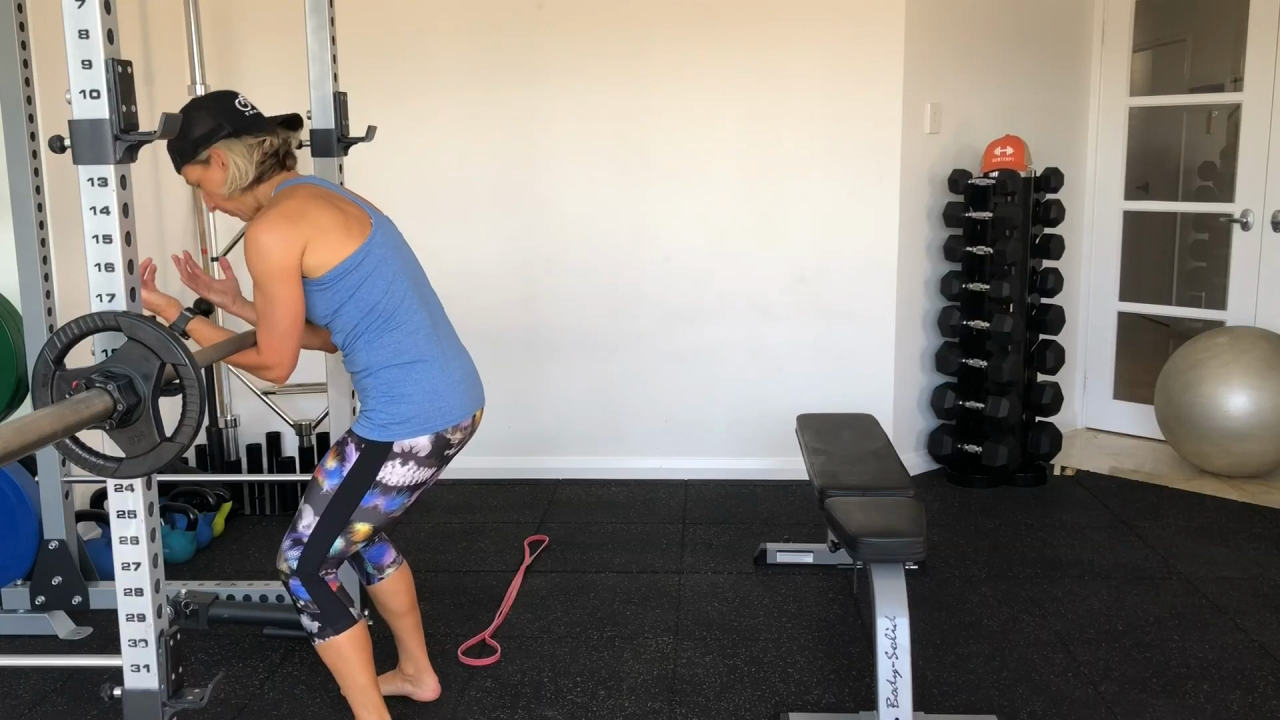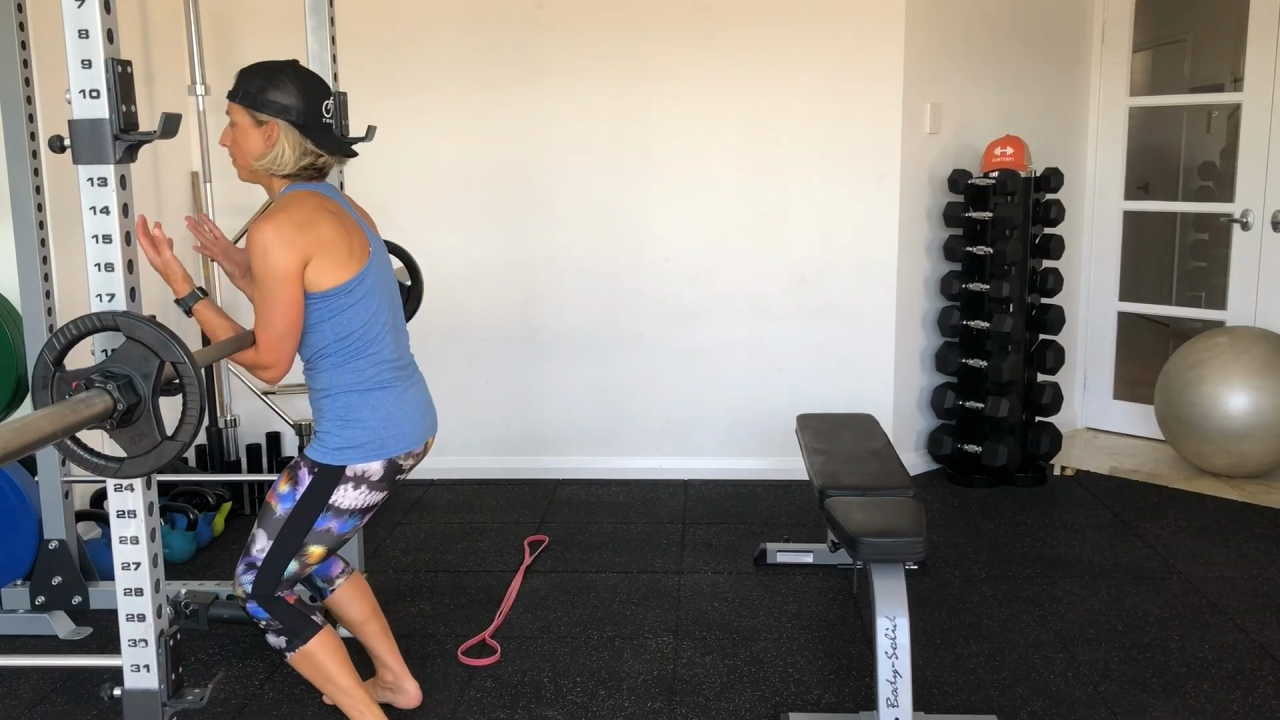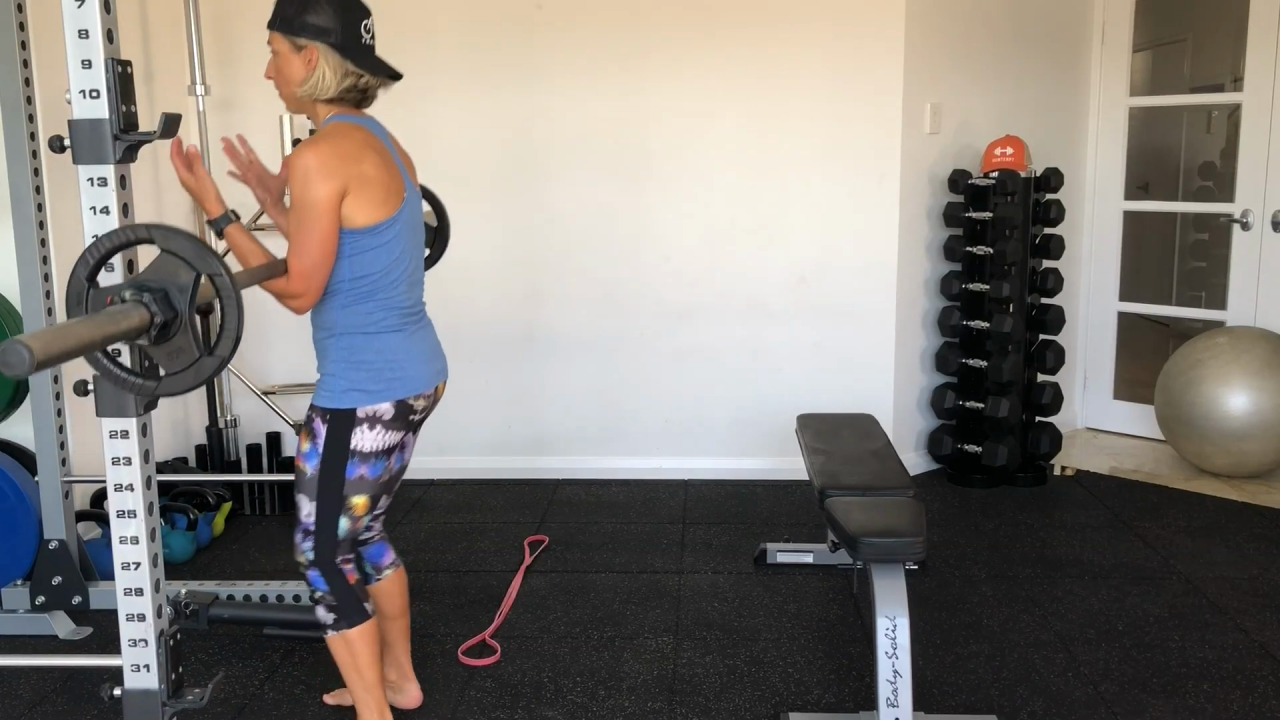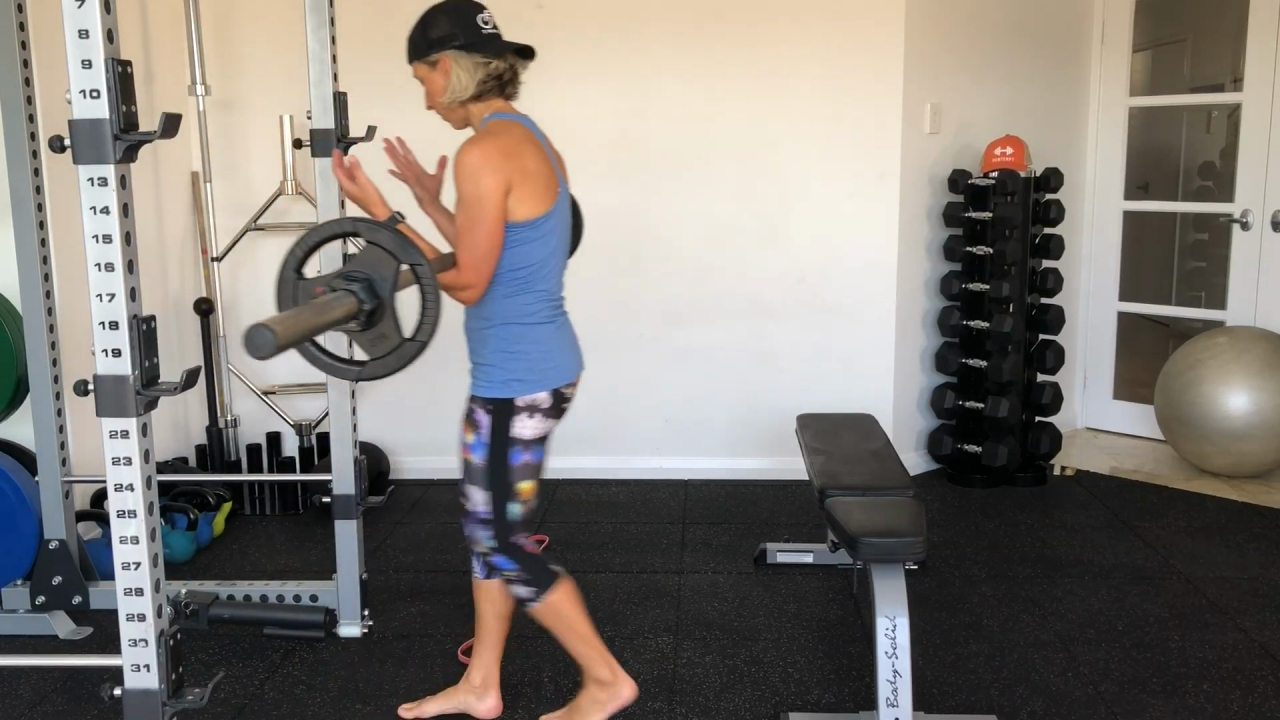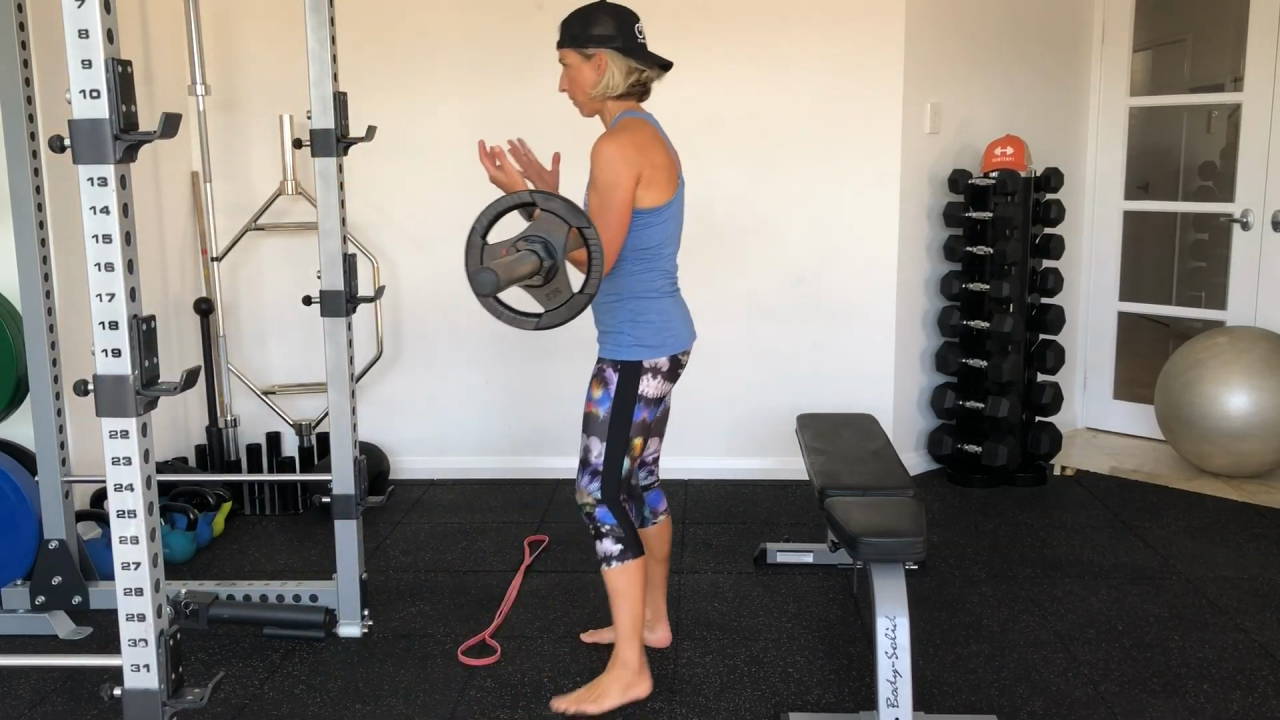
dt=1s
person 1, frame 1
left shoulder: (274, 226)
right shoulder: (324, 199)
left elbow: (275, 363)
left wrist: (173, 315)
right wrist: (237, 303)
left hip: (409, 420)
right hip: (452, 399)
left knee: (304, 564)
right knee: (354, 530)
person 1, frame 2
left shoulder: (279, 228)
right shoulder: (336, 207)
left elbow: (269, 362)
left wrist: (182, 287)
right wrist: (238, 271)
left hip: (361, 442)
right hip: (404, 422)
left knee: (261, 585)
right knee: (303, 550)
person 1, frame 3
left shoulder: (320, 156)
right shoulder: (379, 143)
left elbow: (300, 291)
left wrist: (216, 212)
right wrist: (273, 202)
left hip: (363, 391)
right hip: (413, 374)
left knee: (324, 555)
right knee: (360, 534)
person 1, frame 4
left shoulder: (485, 152)
right shoulder: (527, 139)
left elbow: (468, 283)
left wrist: (380, 214)
right wrist: (429, 201)
left hip: (517, 379)
right hip: (532, 366)
left knee: (501, 540)
right knee: (492, 525)
person 1, frame 5
left shoulder: (619, 144)
right shoulder: (640, 135)
left elbow: (596, 259)
left wrist: (522, 197)
right wrist: (549, 193)
left hip: (637, 346)
right hip: (651, 337)
left knee: (600, 495)
right knee: (637, 480)
right ankle: (651, 619)
